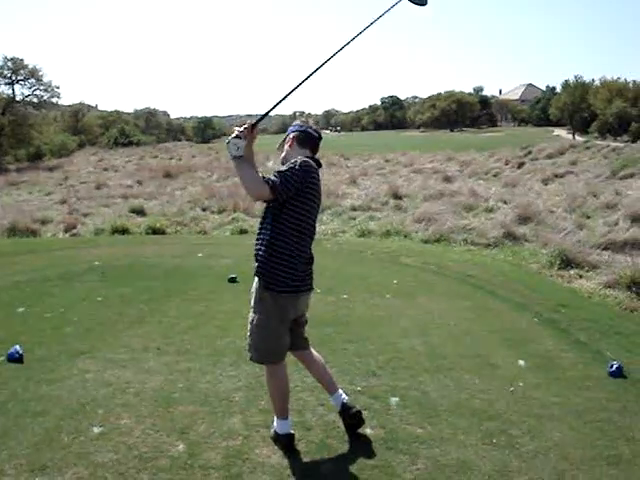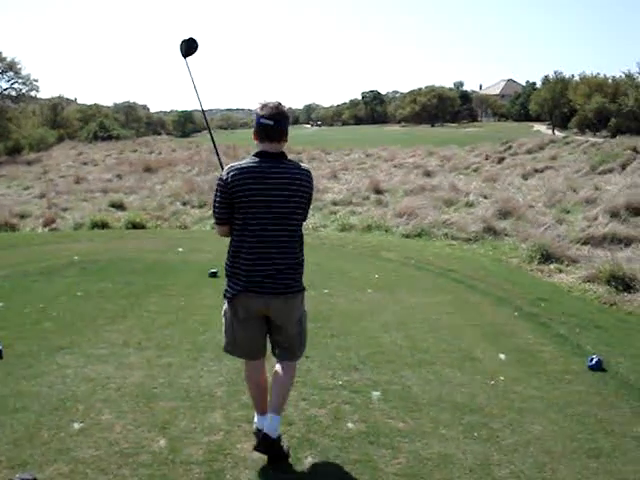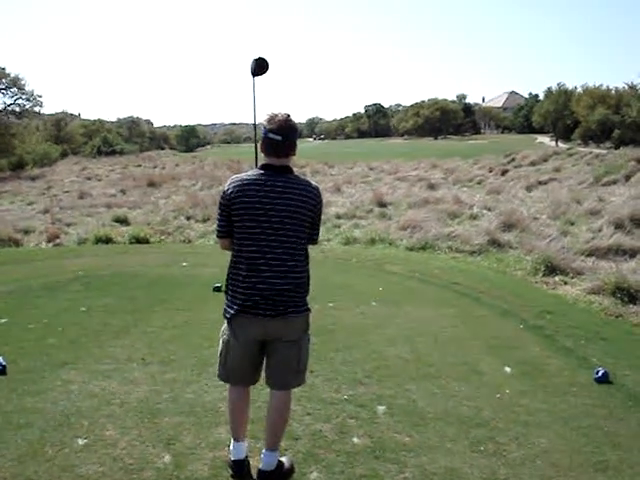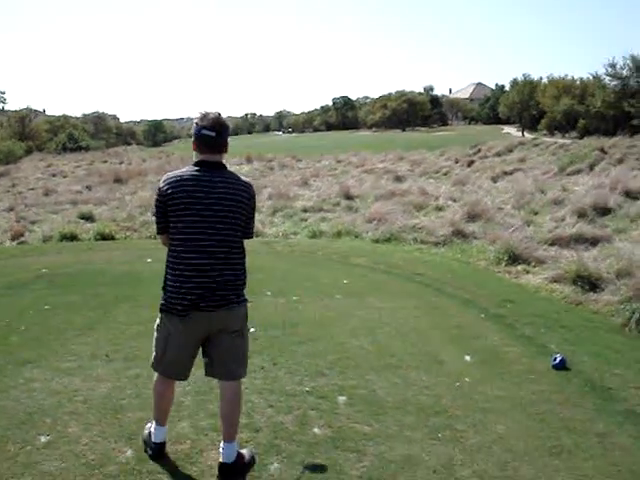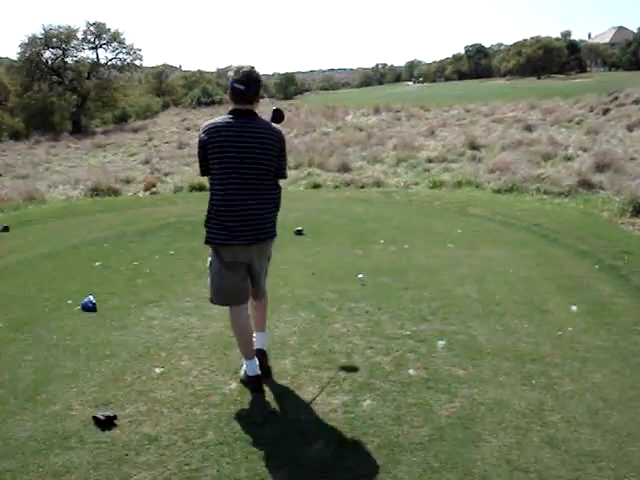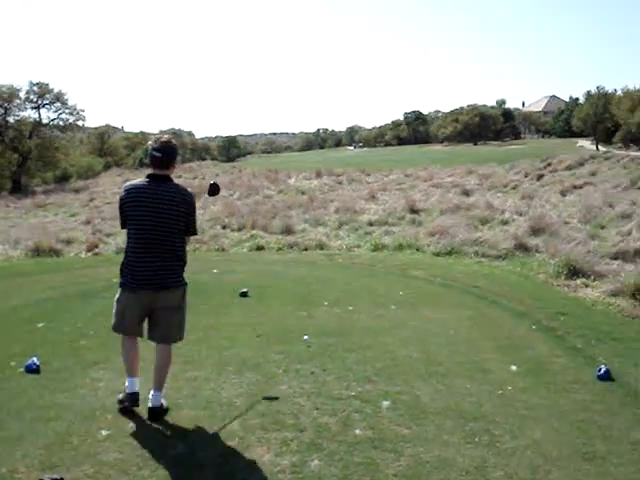
dt=0.7s
person 1, frame 1
left shoulder: (300, 168)
right shoulder: (308, 173)
left elbow: (259, 191)
right elbow: (265, 188)
left wrist: (241, 155)
right wrist: (248, 152)
left hip: (276, 281)
right hip: (298, 282)
left knee: (274, 360)
right knee: (300, 347)
left ankle: (283, 431)
right ankle: (345, 405)
person 1, frame 2
left shoulder: (233, 174)
right shoulder: (303, 176)
left elbow: (223, 229)
left hip: (244, 283)
right hip: (288, 285)
left knee: (253, 358)
right knee: (288, 355)
left ankle: (262, 425)
right ankle: (272, 427)
person 1, frame 3
left shoulder: (235, 187)
right shoulder: (310, 193)
left elbow: (225, 242)
right elbow: (308, 242)
left hip: (243, 304)
right hip: (290, 306)
left knee: (239, 383)
right knee: (281, 387)
person 1, frame 4
left shoulder: (171, 183)
right shoulder: (244, 189)
left elbow: (165, 238)
right elbow: (243, 237)
left hip: (181, 299)
right hip: (228, 300)
left knee: (167, 374)
right knee: (229, 380)
left ankle: (158, 435)
person 1, frame 5
left shoulder: (210, 131)
right shoulder: (273, 134)
left elbow: (208, 175)
right elbow: (277, 181)
left hip: (225, 231)
right hip: (262, 229)
left knee: (236, 302)
right knee: (257, 291)
left ankle: (252, 369)
right ankle: (259, 346)
person 1, frame 6
left shoulder: (129, 191)
right shoulder: (185, 197)
left elbow: (127, 228)
right elbow: (186, 238)
left hip: (135, 278)
right hip: (170, 280)
left knee: (128, 333)
right knee: (164, 342)
left ankle: (132, 388)
right ankle: (156, 400)
